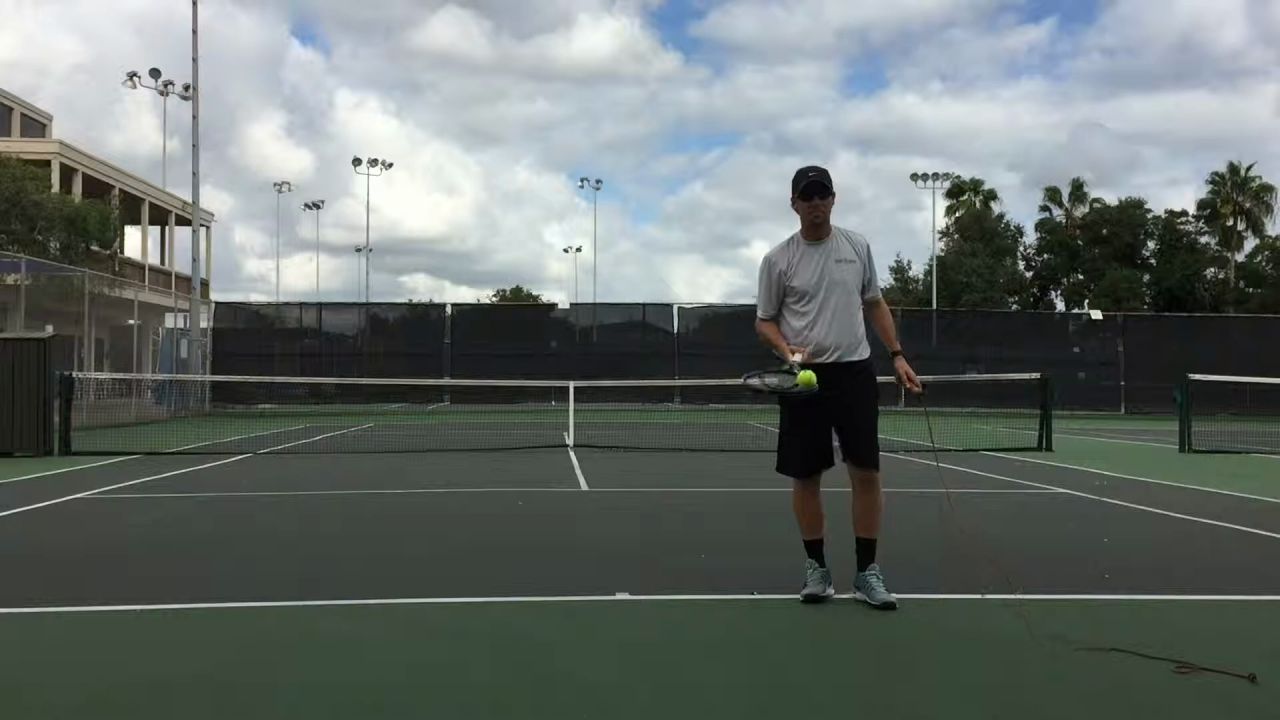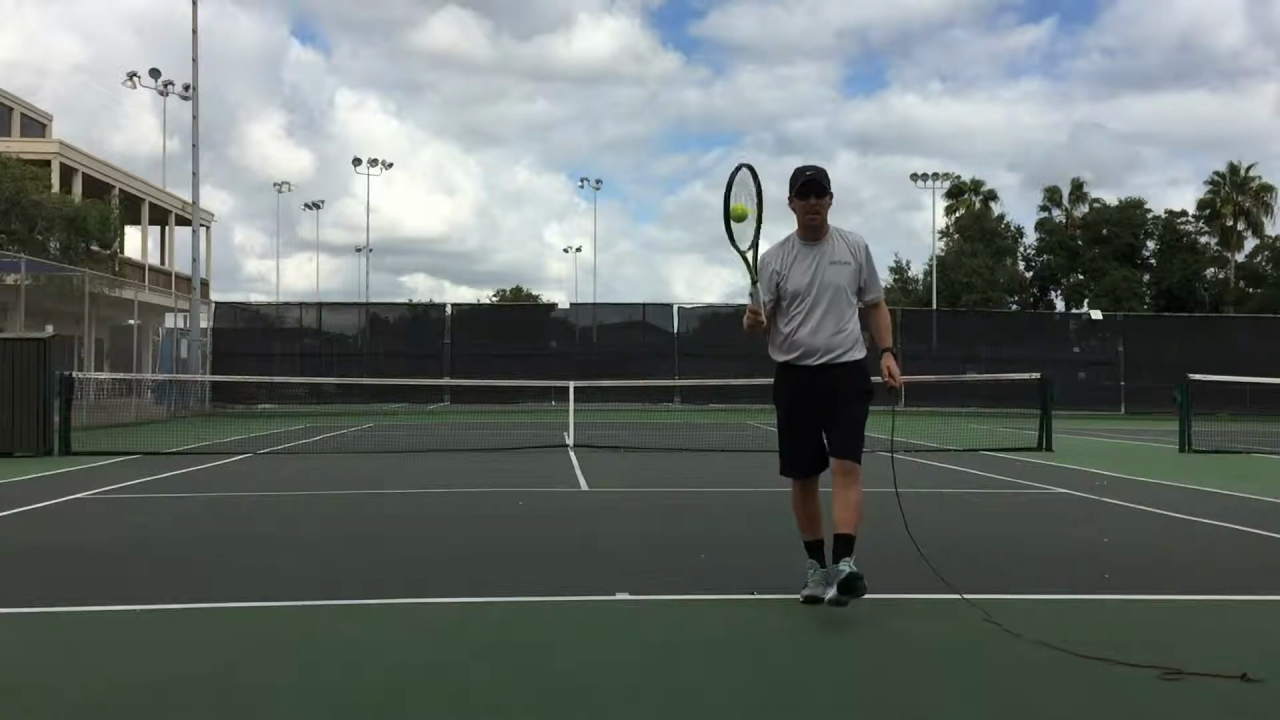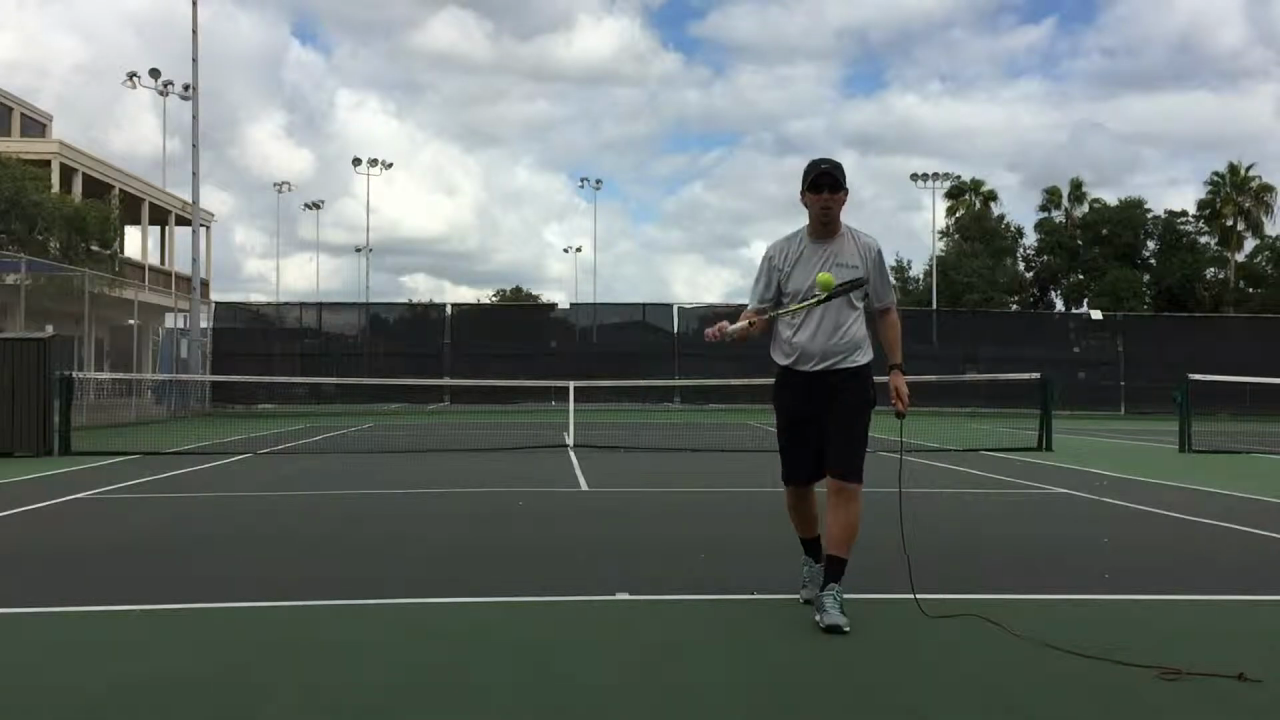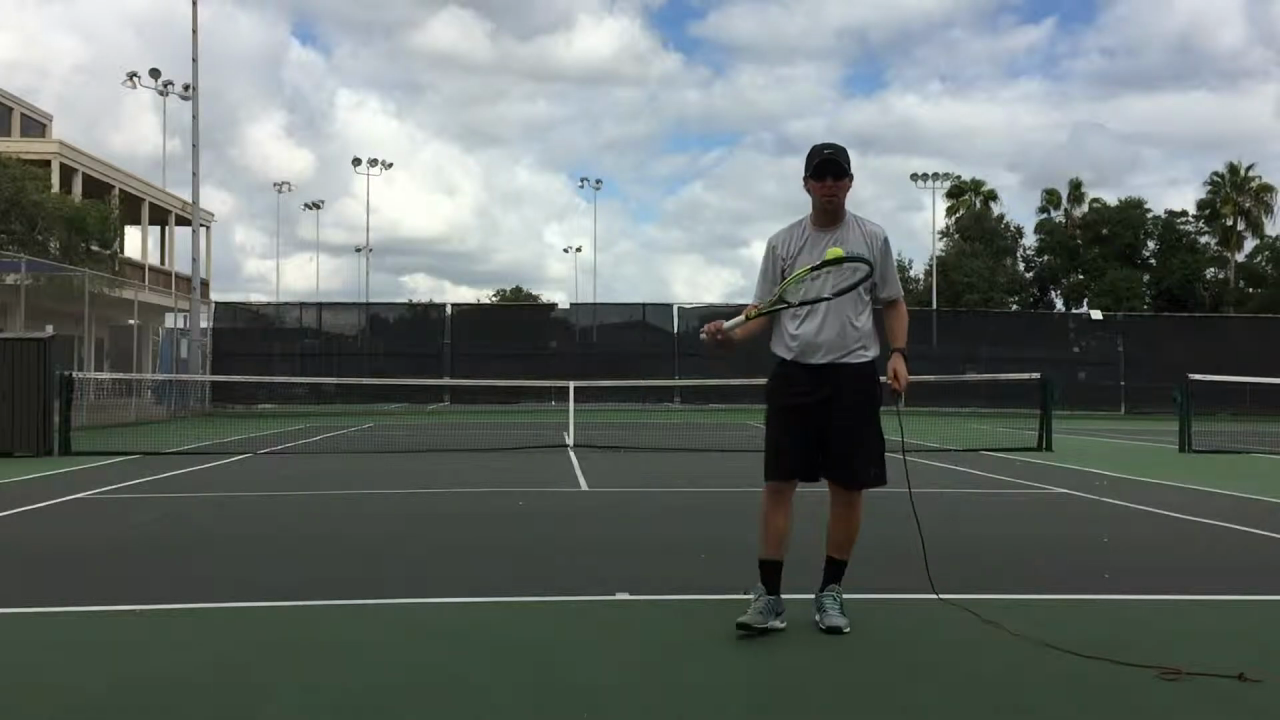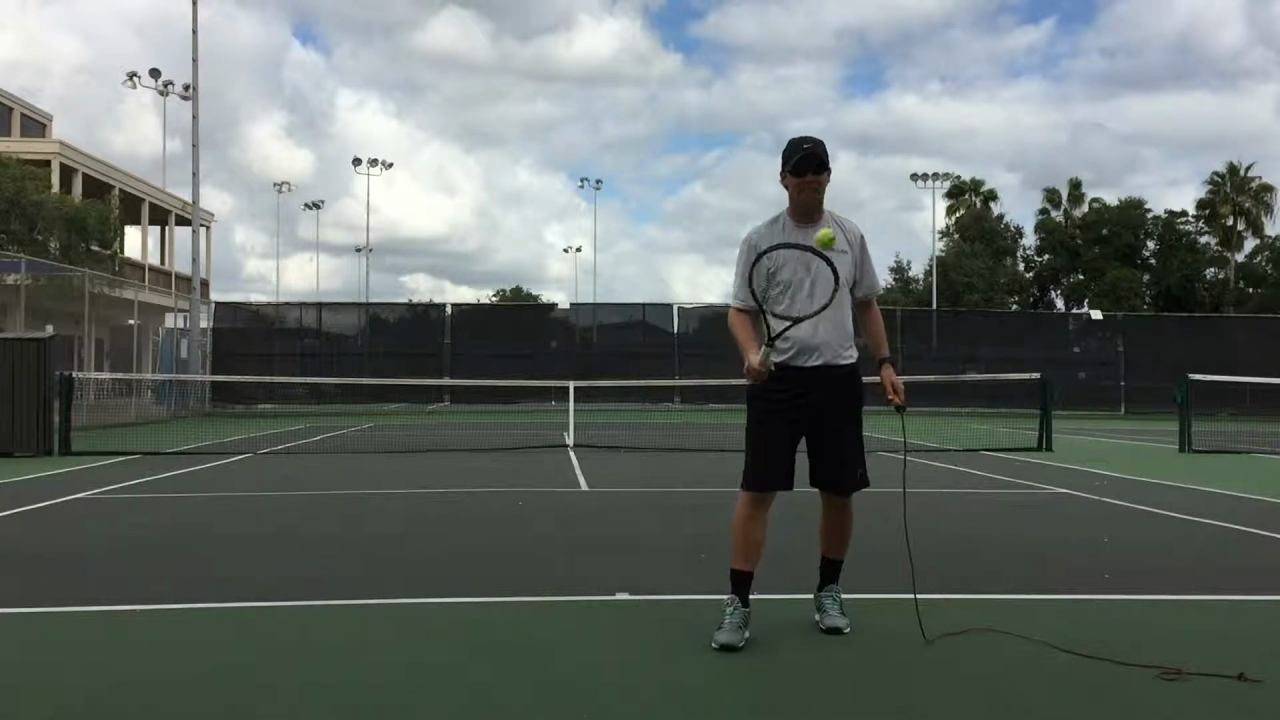
dt=0.4s
person 1, frame 1
left shoulder: (857, 247)
right shoulder: (777, 259)
left elbow: (875, 304)
right elbow: (764, 320)
left wrist: (897, 356)
right wrist: (786, 348)
left hip: (855, 372)
left knee: (867, 472)
right knee: (805, 476)
left ankle: (867, 572)
right ankle: (816, 567)
person 1, frame 2
left shoulder: (855, 248)
right shoulder: (773, 258)
left elbow: (875, 304)
right elbow: (759, 320)
left wrist: (887, 352)
right wrist: (754, 321)
left hip: (847, 372)
right hip: (795, 376)
left knee: (846, 467)
right knee: (803, 476)
left ankle: (844, 565)
right ankle: (817, 565)
person 1, frame 3
left shoulder: (867, 249)
right shoulder: (779, 253)
left elbow: (885, 311)
right elbow: (759, 315)
left wrist: (896, 370)
right wrist: (731, 330)
left hip: (849, 379)
right hip: (794, 380)
left knee: (844, 483)
right knee: (798, 484)
left ankle: (831, 590)
right ankle: (813, 560)
person 1, frame 4
left shoulder: (873, 238)
right shoulder: (782, 242)
left elbow: (893, 303)
right elbow: (763, 310)
left wrist: (897, 353)
right wrist: (732, 333)
left hip: (853, 377)
right hip: (792, 375)
left knee: (847, 488)
right knee: (778, 485)
left ankle: (830, 591)
right ankle: (768, 595)
person 1, frame 5
left shoulder: (850, 236)
right shoulder: (760, 239)
left elbow: (866, 305)
right elbow: (741, 310)
left wrist: (885, 364)
right wrist: (750, 352)
left hip: (837, 378)
right hip: (777, 381)
left knee: (839, 493)
right knee: (757, 491)
left ankle: (828, 592)
right ankle: (738, 605)
